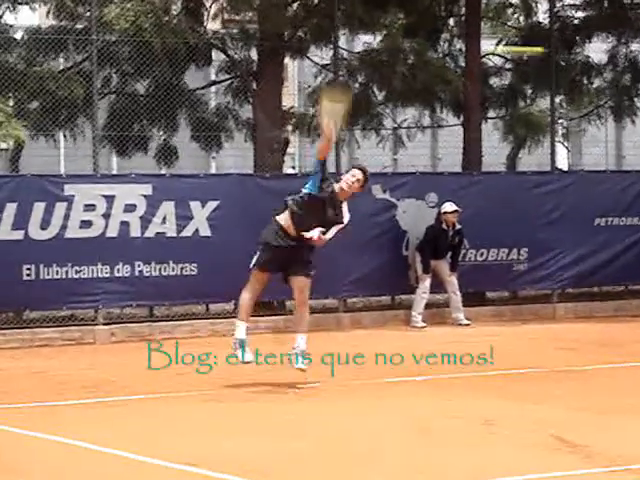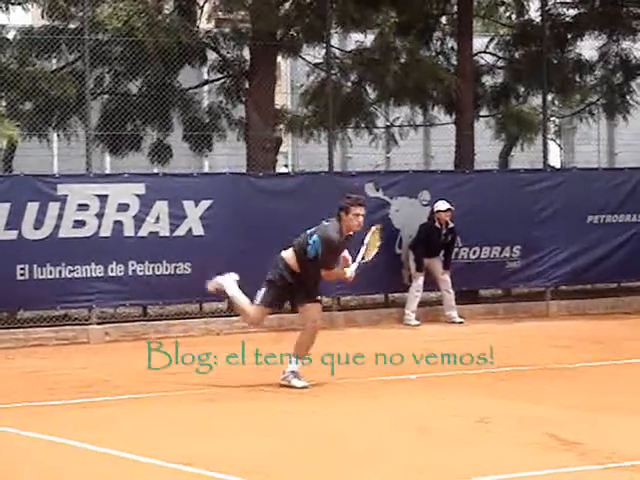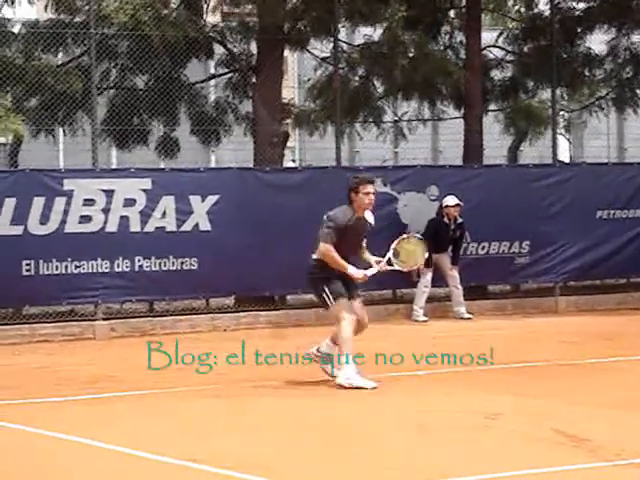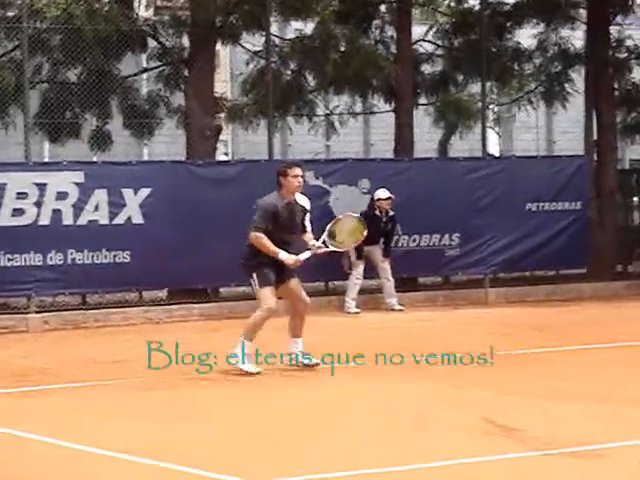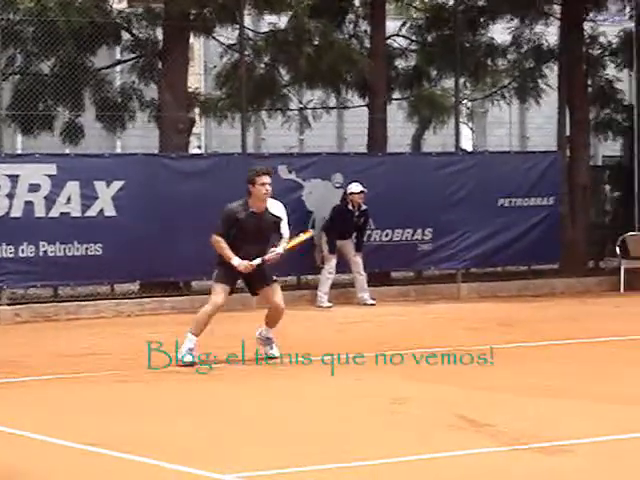
dt=0.3s
person 1, frame 1
left shoulder: (342, 216)
right shoulder: (320, 184)
left elbow: (326, 236)
right elbow: (321, 156)
left wrist: (319, 235)
right wrist: (327, 135)
left hip: (300, 247)
right hip: (276, 235)
left knee: (302, 300)
right knee: (254, 285)
left ankle: (300, 349)
right ankle: (240, 336)
person 1, frame 2
left shoulder: (343, 231)
right shoulder: (330, 237)
right elbow: (328, 273)
left wrist: (345, 256)
right wrist: (345, 274)
left hip: (306, 278)
right hip: (284, 272)
left knee: (313, 324)
right knee: (254, 319)
left ankle: (291, 371)
right ankle: (228, 284)
person 1, frame 3
left shoulder: (368, 218)
right shoulder: (337, 217)
right elbow: (324, 249)
left wrist: (372, 259)
right wrist: (350, 270)
left hip: (343, 276)
right hip: (324, 273)
left knee: (361, 321)
right knee: (347, 318)
left ankle: (322, 351)
right ankle: (347, 373)
person 1, frame 4
left shoulder: (303, 203)
right shoulder: (269, 204)
left elbow: (304, 232)
right elbow: (255, 236)
left wrist: (311, 242)
right wrist: (282, 254)
left hip: (280, 262)
right hip: (259, 261)
left knee: (301, 302)
right knee: (268, 306)
left ankle: (297, 352)
right ankle: (242, 352)
person 1, frame 5
left shoulder: (278, 209)
right shoulder: (233, 210)
left elbow: (285, 237)
right elbow: (217, 238)
left wrist: (279, 250)
right wrist: (235, 260)
left hip: (257, 264)
right hip: (232, 264)
left knee: (278, 306)
right knee: (215, 302)
left ankle: (265, 336)
right ankle: (188, 346)
person 2, frame 1
left shoulder: (459, 231)
right shoulder: (434, 229)
left elbow: (456, 251)
right elbow: (426, 251)
left wrist: (453, 269)
right wrist: (426, 271)
left hip: (441, 259)
right hip: (424, 258)
left knee: (453, 284)
right knee: (424, 286)
left ankle: (459, 317)
right ankle: (415, 319)
person 2, frame 2
left shoulder: (451, 229)
right shoulder: (426, 227)
left elbow: (449, 249)
right elbow: (419, 249)
left wrist: (446, 267)
right wrist: (419, 269)
left hip: (435, 257)
right hip: (417, 256)
left knee: (446, 282)
right knee: (417, 284)
left ankle: (452, 315)
right ankle: (409, 317)
person 2, frame 3
left shoulder: (460, 224)
right shoulder: (435, 223)
left elbow: (457, 245)
right elbow: (427, 244)
left wrist: (455, 263)
right wrist: (428, 264)
left hip: (443, 253)
left knee: (454, 278)
right knee: (425, 280)
left ankle: (460, 311)
right ankle: (417, 313)
person 2, frame 4
left shoulder: (391, 217)
right shoulder: (367, 216)
left elbow: (388, 237)
left wrist: (386, 255)
right wrist: (359, 257)
left hip: (375, 245)
right hip: (358, 244)
left knee: (386, 270)
right knee: (357, 272)
left ankle: (392, 303)
right ankle: (349, 305)
person 2, frame 5
left shoulder: (364, 211)
right shoulder: (339, 210)
left elbow: (361, 232)
right elbow: (331, 231)
left wrist: (358, 249)
right wrist: (331, 251)
left hip: (347, 239)
right hip: (330, 238)
left knee: (358, 264)
right knee: (330, 266)
left ankle: (364, 297)
right ankle: (321, 299)
